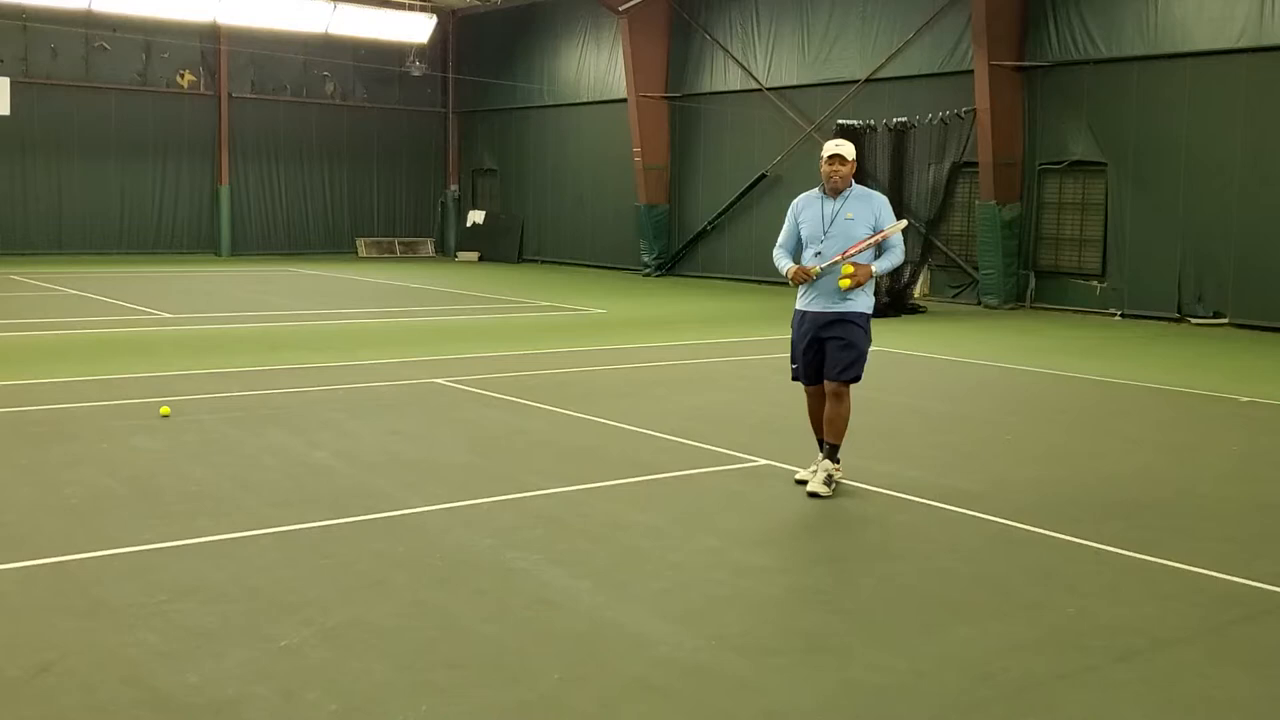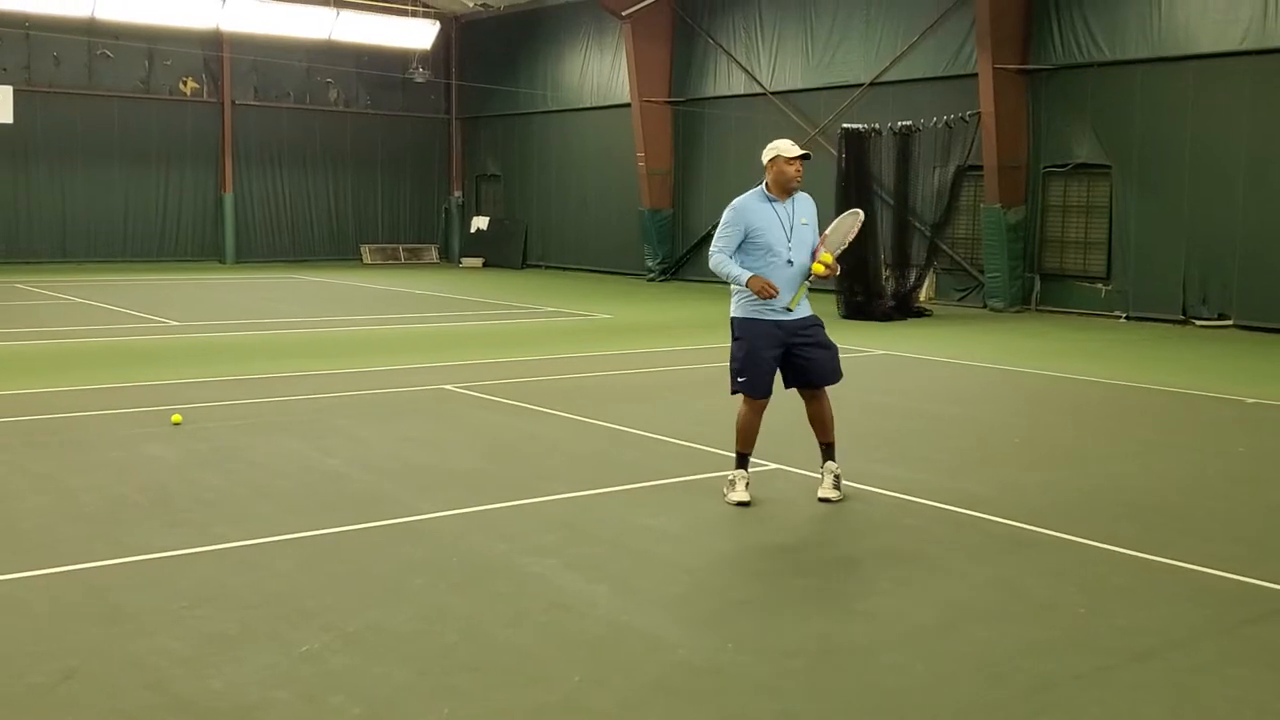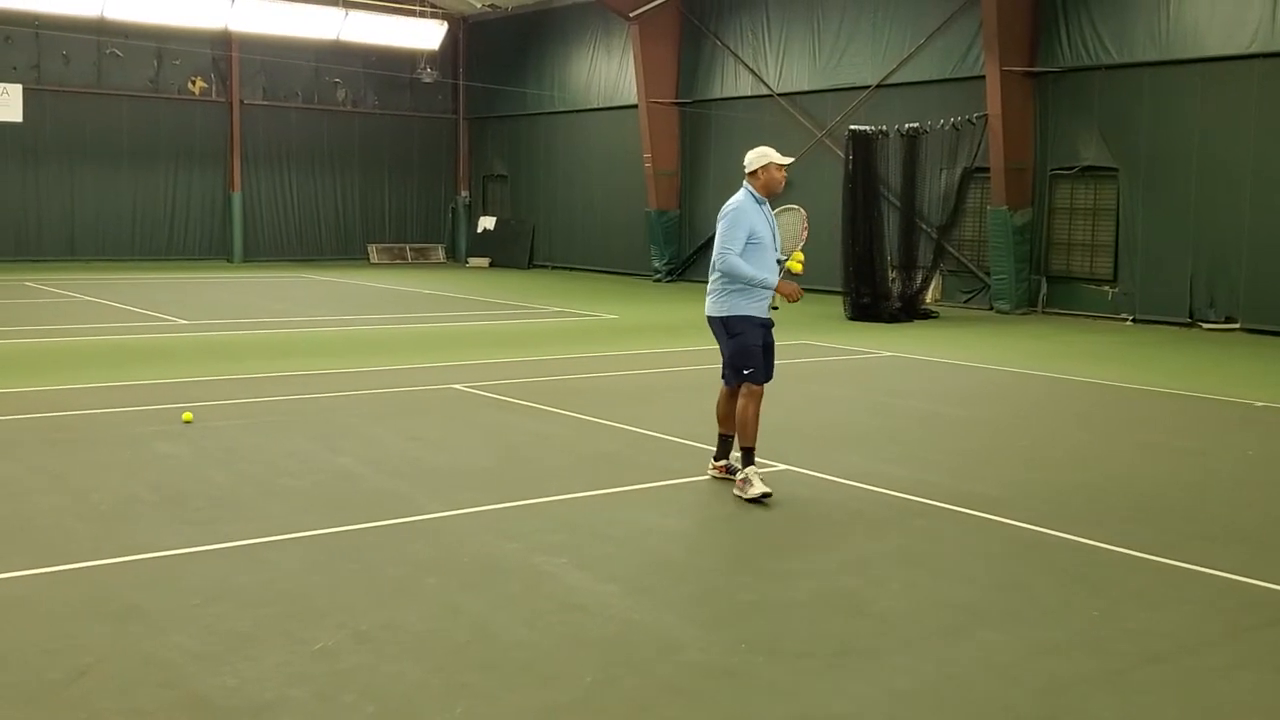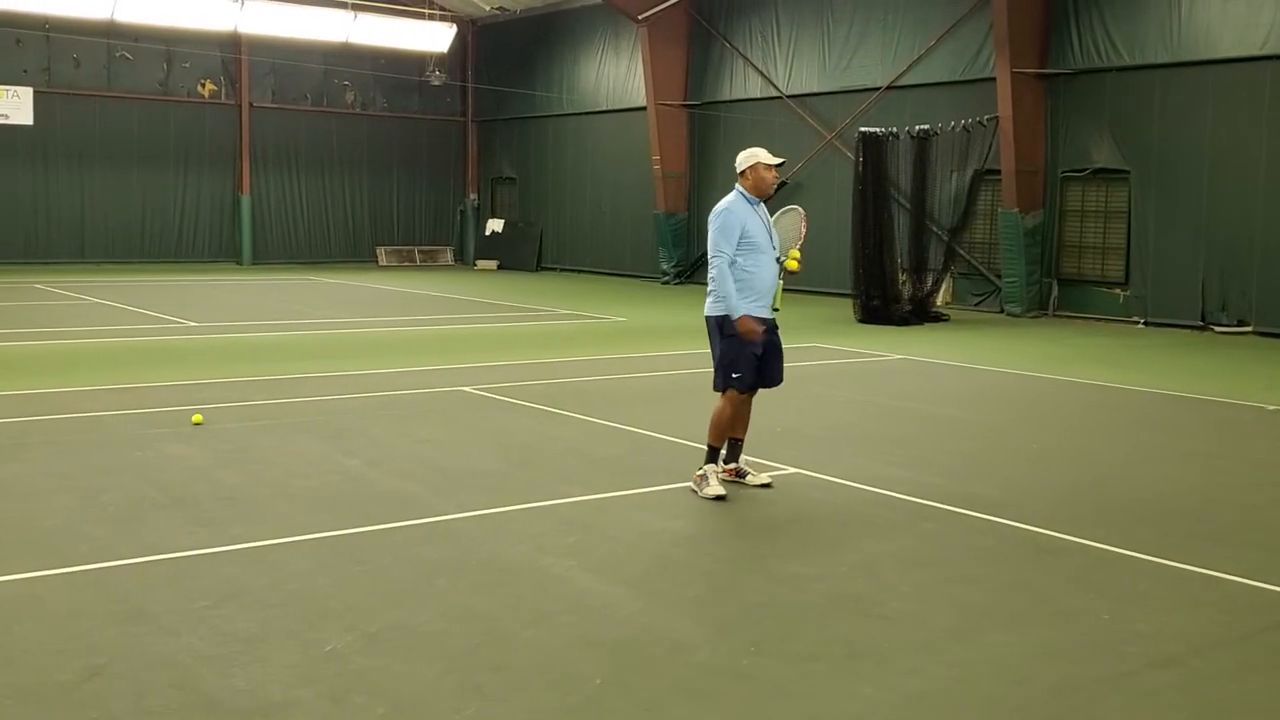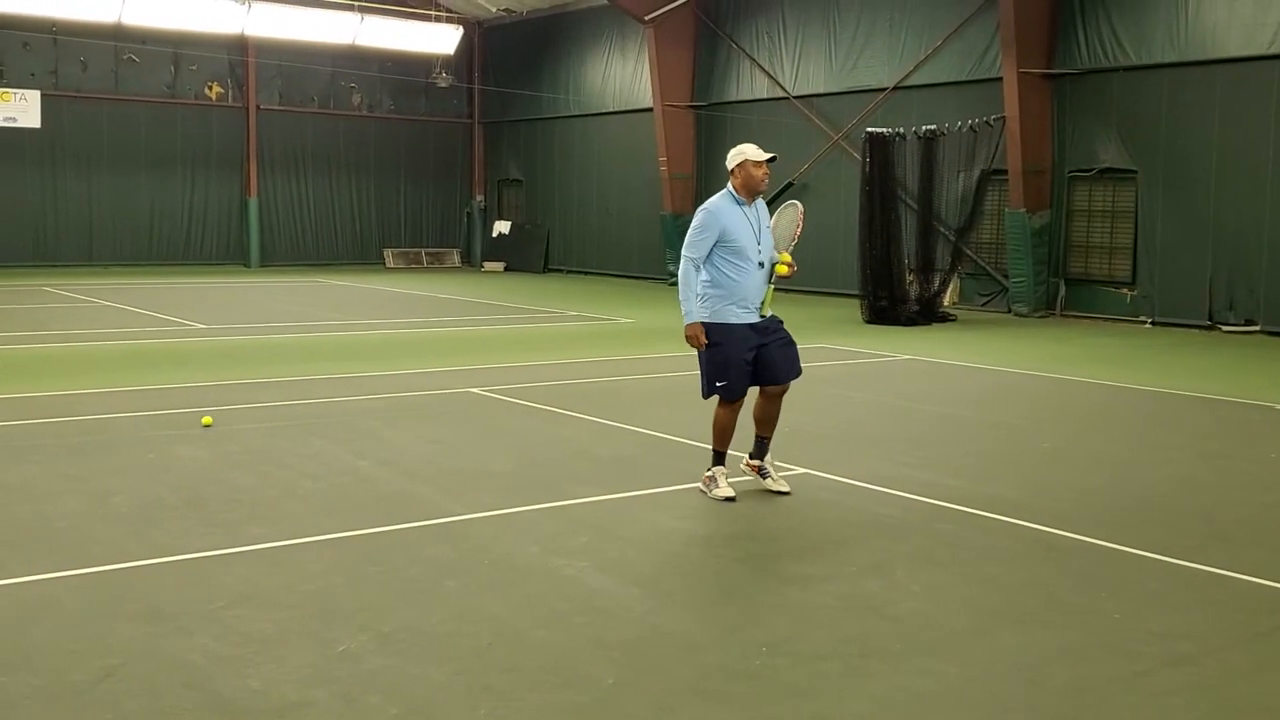
dt=1s
person 1, frame 1
left shoulder: (875, 202)
right shoulder: (802, 204)
left elbow: (896, 250)
right elbow: (781, 249)
left wrist: (870, 269)
right wrist: (789, 269)
left hip: (850, 312)
right hip: (808, 310)
left knee: (836, 387)
right knee: (812, 388)
left ankle: (828, 465)
right ankle: (827, 457)
person 1, frame 2
left shoulder: (806, 203)
right shoulder: (742, 208)
right elbow: (717, 256)
left wrist: (824, 263)
right wrist: (748, 279)
left hip: (800, 316)
right hip: (755, 319)
left knee: (816, 391)
right knee: (755, 399)
left ankle: (830, 467)
right ankle: (740, 473)
person 1, frame 3
left shoulder: (762, 207)
right shoulder: (739, 208)
right elbow: (726, 261)
left wrist: (784, 265)
right wrist: (775, 283)
left hip: (751, 311)
right hip: (735, 313)
left knee: (736, 384)
right knee: (752, 387)
left ankle: (721, 460)
right ankle: (747, 474)
person 1, frame 4
left shoulder: (759, 209)
right shoulder: (729, 210)
right elbow: (719, 266)
left wrist: (785, 263)
right wrist: (738, 314)
left hip: (760, 316)
right hip: (734, 317)
left knee: (748, 391)
right knee: (734, 392)
left ankle: (731, 463)
right ankle: (706, 469)
person 1, frame 5
left shoulder: (761, 208)
right shoulder: (713, 212)
right elbow: (688, 264)
left wrist: (779, 263)
right wrist: (691, 318)
left hip: (761, 318)
right hip: (724, 323)
left knee: (776, 387)
right knee: (731, 398)
left ankle: (758, 459)
right ankle: (715, 471)
